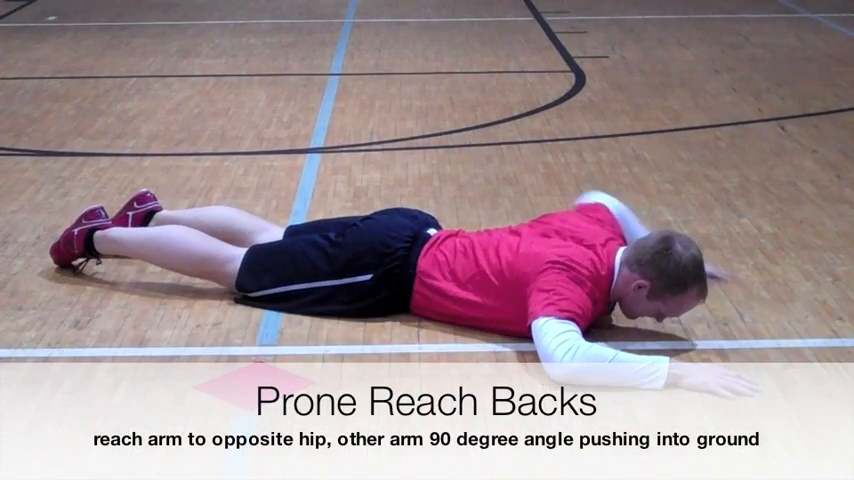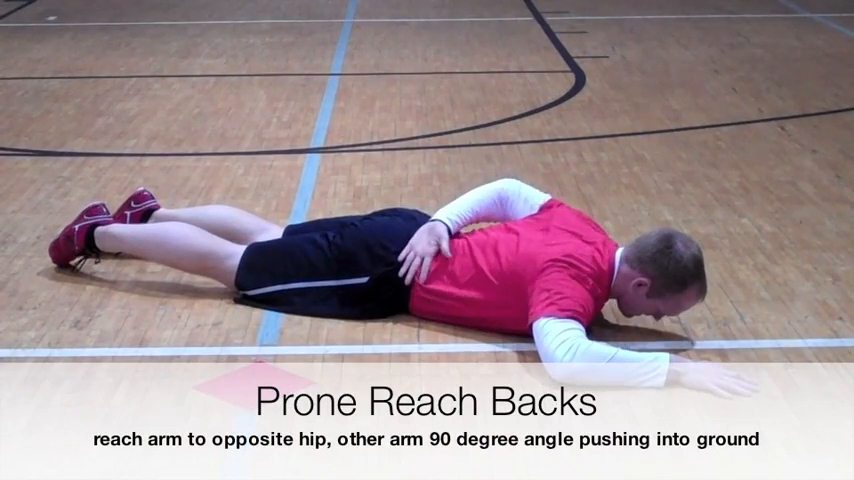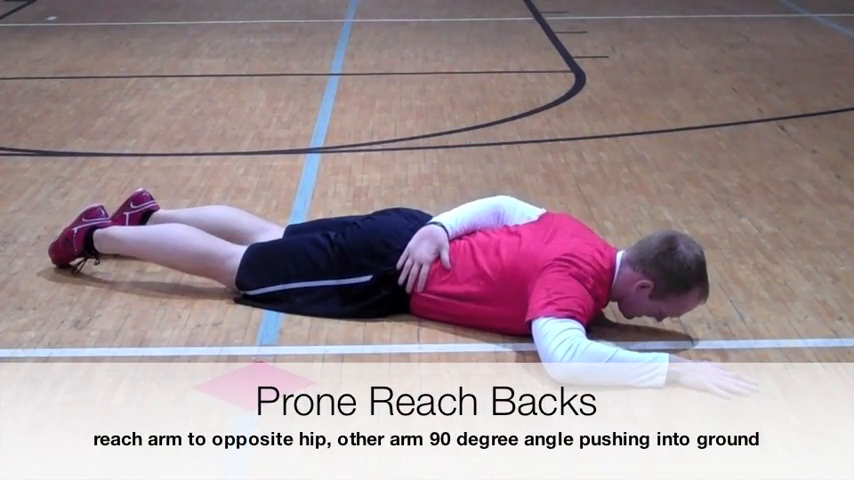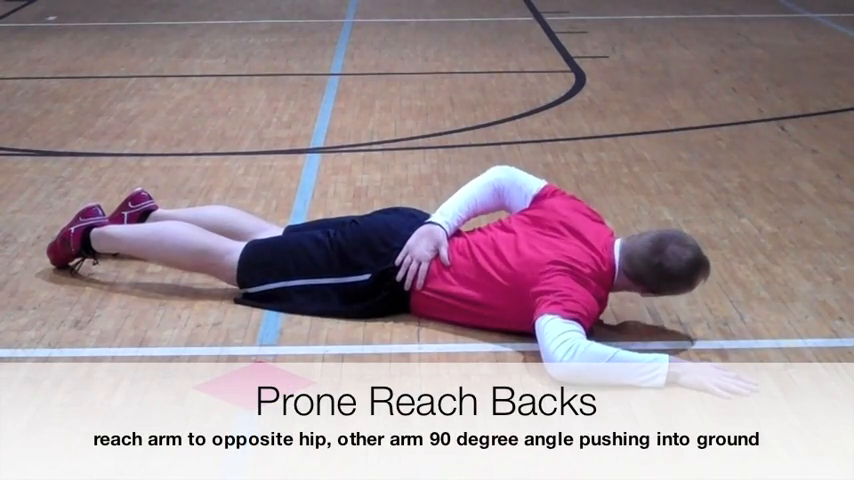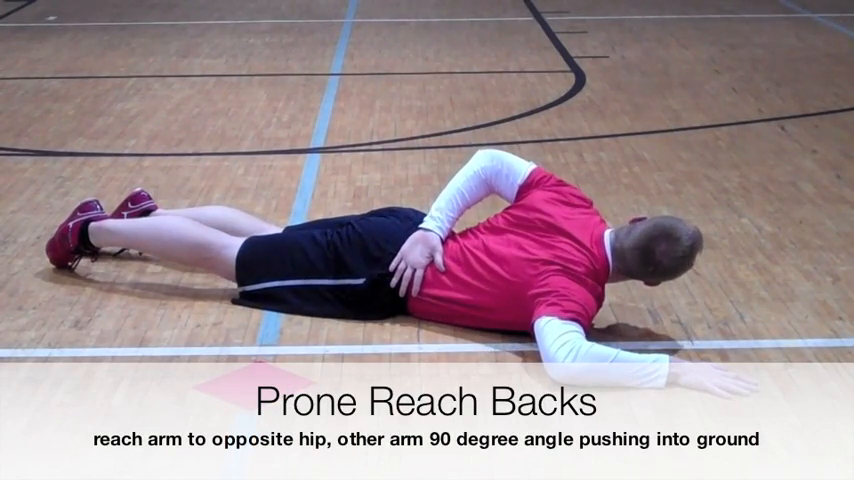
dt=1s
person 1, frame 1
left shoulder: (605, 233)
right shoulder: (572, 279)
left elbow: (601, 198)
right elbow: (562, 360)
left wrist: (679, 263)
right wrist: (677, 371)
left hip: (410, 234)
right hip: (392, 269)
left knee: (268, 235)
right knee: (234, 266)
left ankle: (150, 215)
right ankle: (100, 237)
person 1, frame 2
left shoulder: (588, 233)
right shoulder: (574, 277)
left elbow: (506, 189)
right elbow: (562, 357)
left wrist: (439, 223)
right wrist: (675, 369)
left hip: (406, 232)
right hip: (388, 270)
left knee: (267, 235)
right knee: (234, 264)
left ankle: (149, 214)
right ankle: (99, 233)
person 1, frame 3
left shoulder: (583, 238)
right shoulder: (576, 277)
left elbow: (502, 206)
right elbow: (562, 358)
left wrist: (435, 228)
right wrist: (674, 368)
left hip: (410, 235)
right hip: (388, 270)
left knee: (269, 235)
right knee: (236, 266)
left ankle: (148, 214)
right ankle: (99, 235)
person 1, frame 4
left shoulder: (586, 220)
right shoulder: (577, 285)
left elbow: (500, 179)
right elbow: (562, 360)
left wrist: (437, 224)
right wrist: (675, 370)
left hip: (406, 232)
right hip: (387, 275)
left knee: (270, 235)
right knee: (234, 263)
left ankle: (148, 213)
right ankle: (97, 233)
person 1, frame 5
left shoulder: (574, 206)
right shoulder: (574, 284)
left elbow: (487, 162)
right elbow: (563, 362)
left wrist: (429, 229)
right wrist: (676, 369)
left hip: (400, 235)
right hip: (385, 278)
left knee: (267, 234)
right knee: (231, 259)
left ankle: (143, 212)
right ankle: (94, 229)
